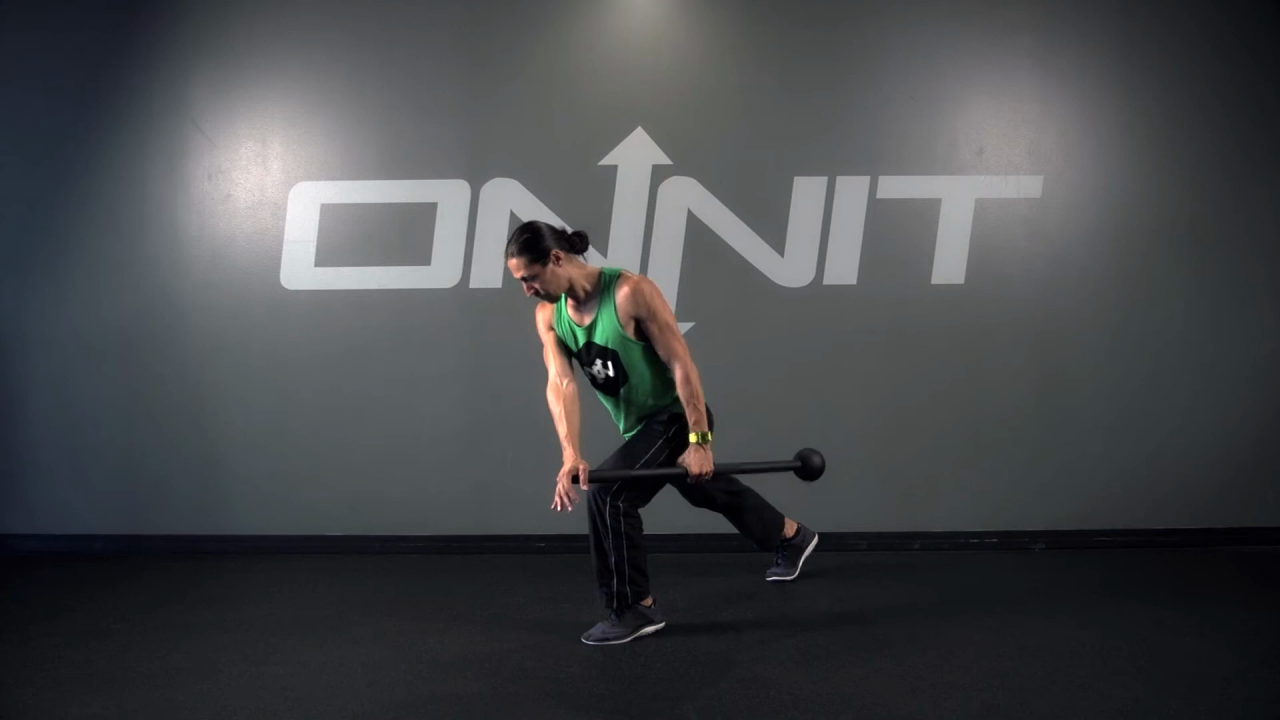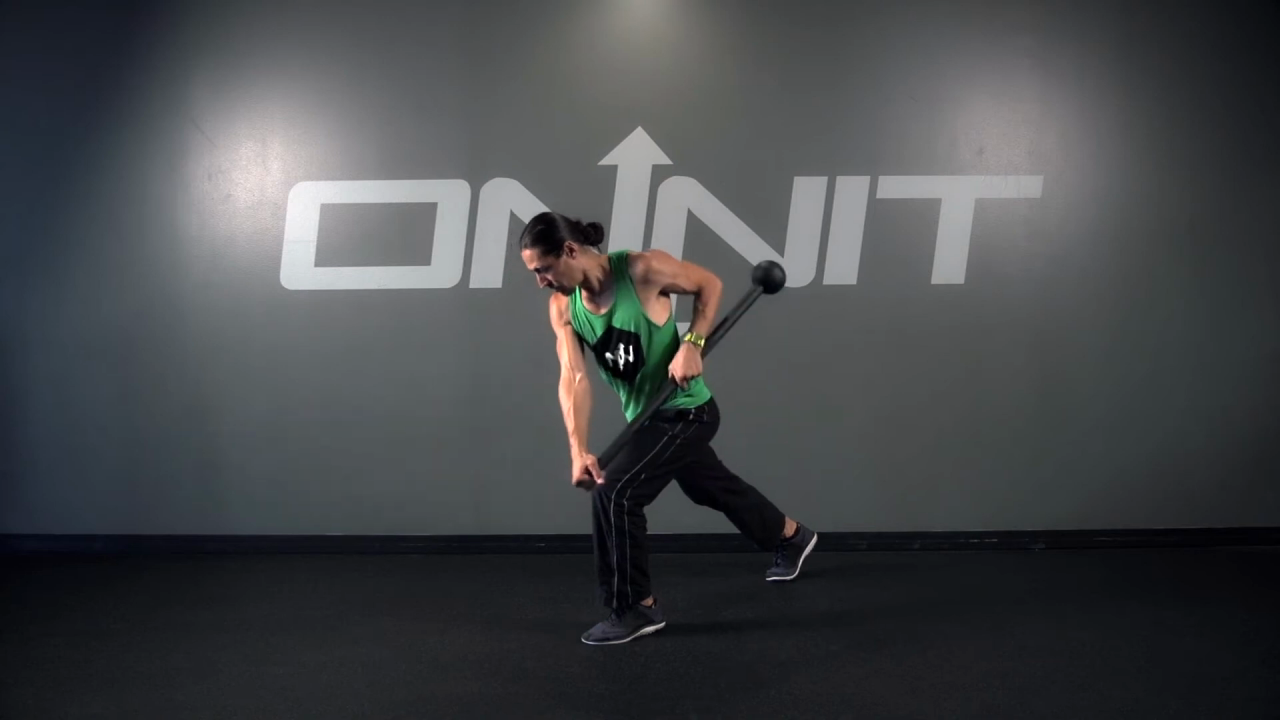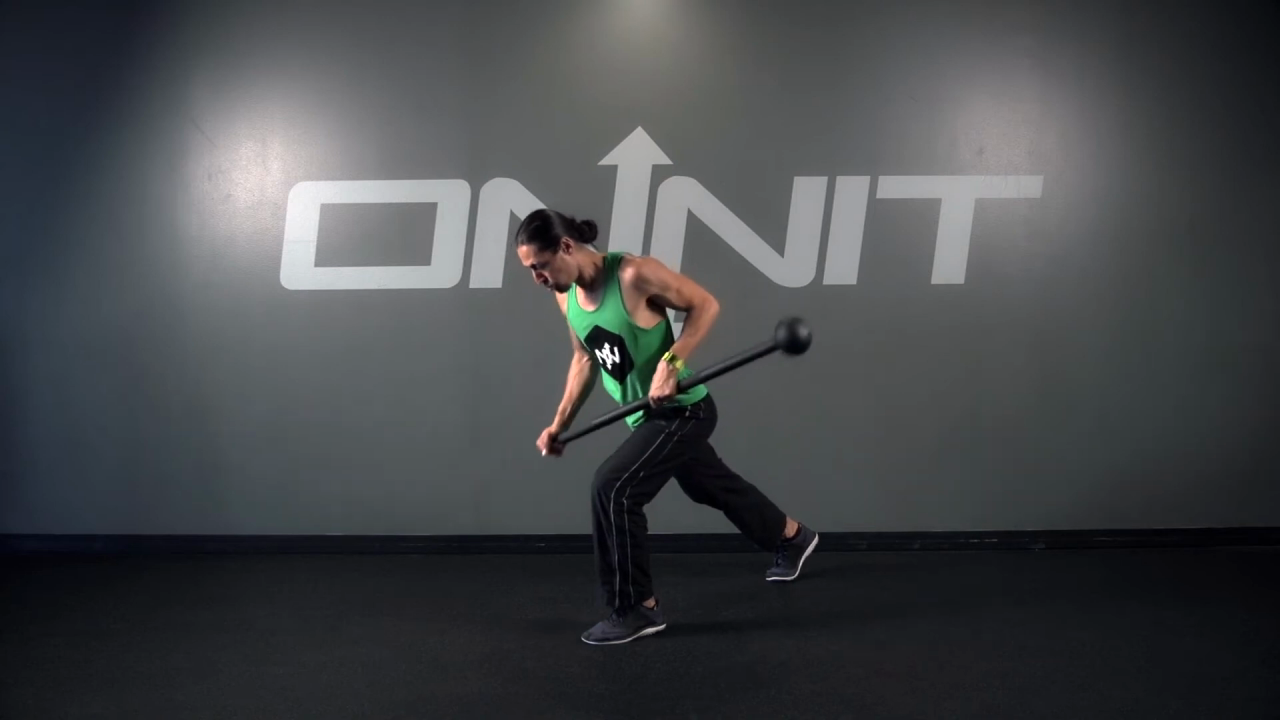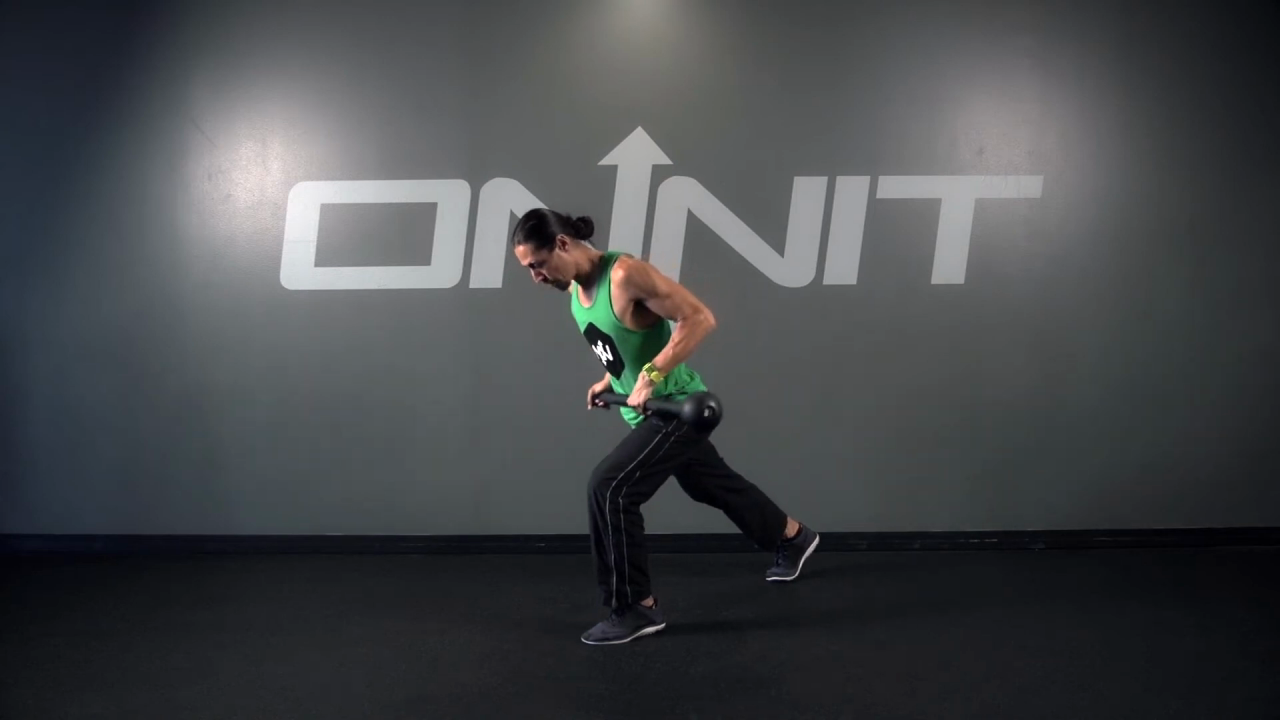
dt=0.7s
person 1, frame 1
left shoulder: (630, 291)
right shoulder: (549, 316)
left elbow: (680, 364)
right elbow: (561, 384)
left wrist: (699, 440)
right wrist: (572, 454)
left hip: (675, 416)
right hip: (641, 425)
left knee: (608, 492)
right knee: (711, 491)
left ankle: (636, 608)
right ankle: (792, 536)
person 1, frame 2
left shoulder: (643, 269)
right shoulder: (563, 307)
left elbow: (709, 284)
right elbow: (573, 378)
left wrist: (692, 344)
right wrist: (579, 450)
left hip: (686, 410)
right hip: (649, 417)
left knee: (615, 490)
right knee: (714, 488)
left ankle: (637, 608)
right ankle: (792, 536)
person 1, frame 3
left shoulder: (634, 274)
right shoulder: (566, 296)
left elbow: (705, 304)
right elbow: (585, 359)
left wrist: (670, 364)
right wrist: (560, 422)
left hip: (682, 409)
right hip: (649, 416)
left knee: (612, 488)
right knee: (712, 486)
left ankle: (637, 609)
right ankle: (793, 537)
person 1, frame 4
left shoulder: (626, 274)
right shoulder: (576, 287)
left elbow: (699, 319)
left wrist: (649, 375)
right wrist: (608, 380)
left hip: (677, 407)
right hip: (653, 413)
left knee: (609, 487)
right knee: (713, 485)
left ankle: (637, 608)
right ankle: (793, 537)
